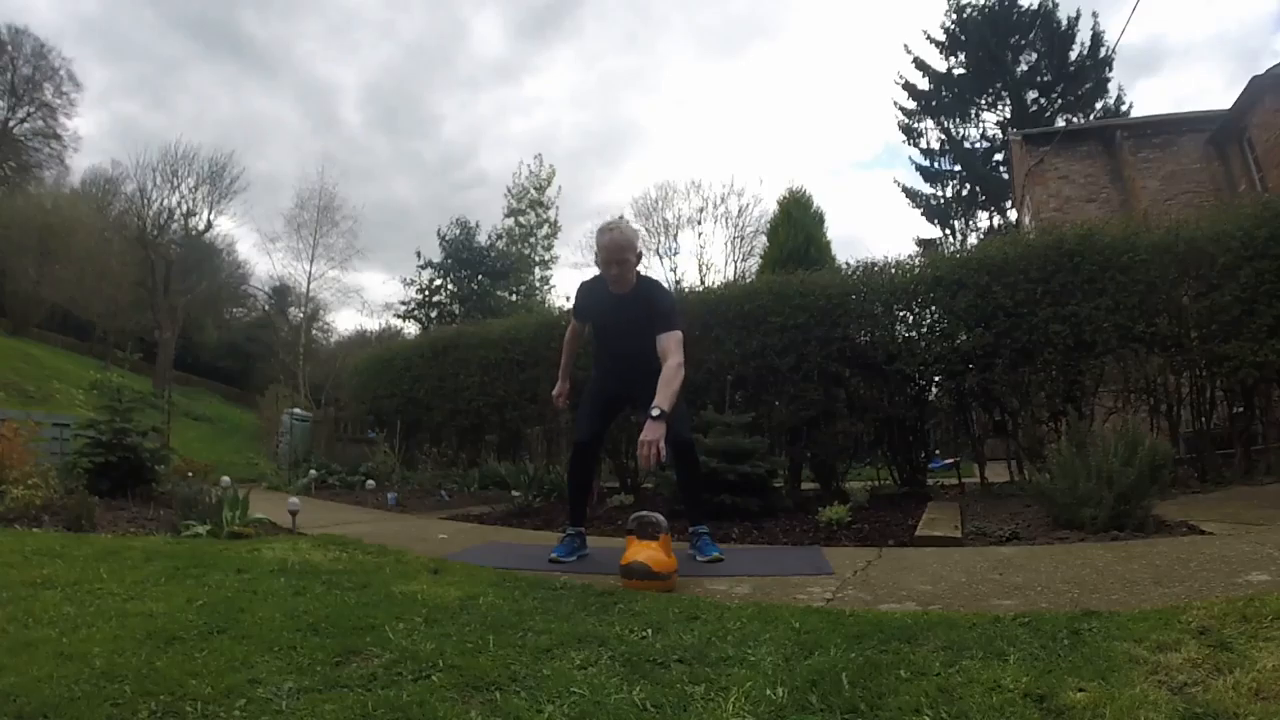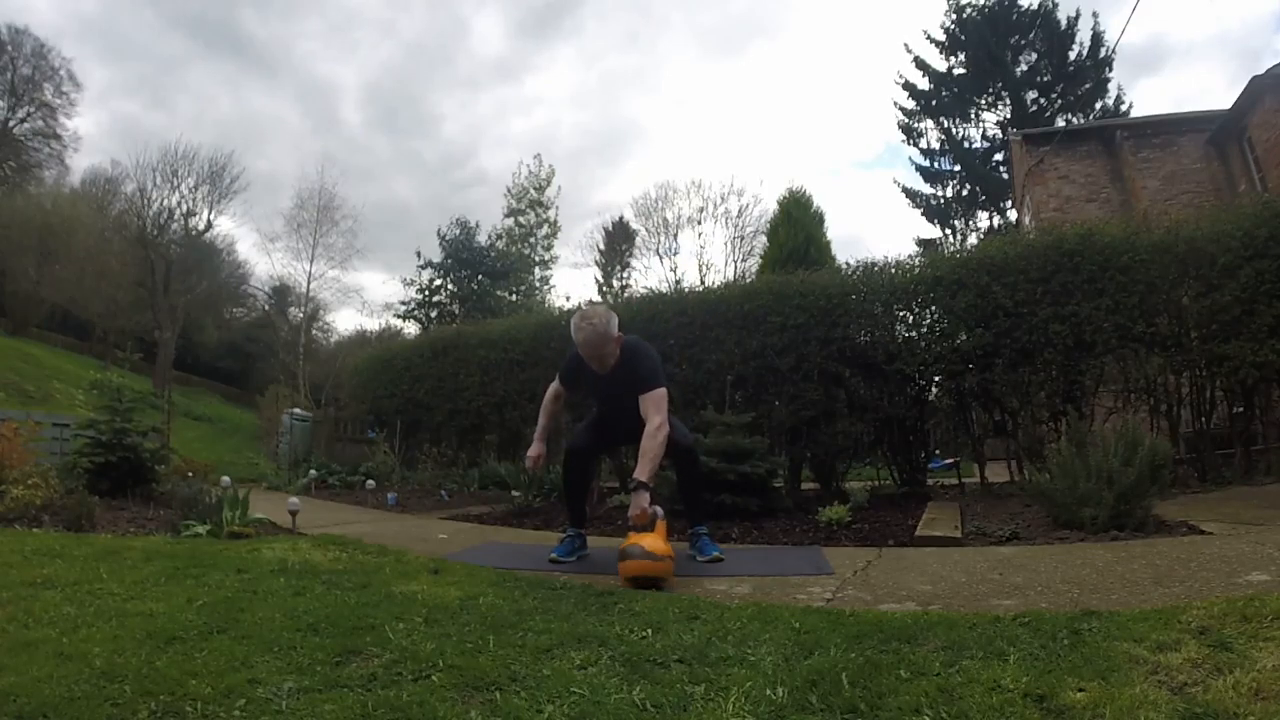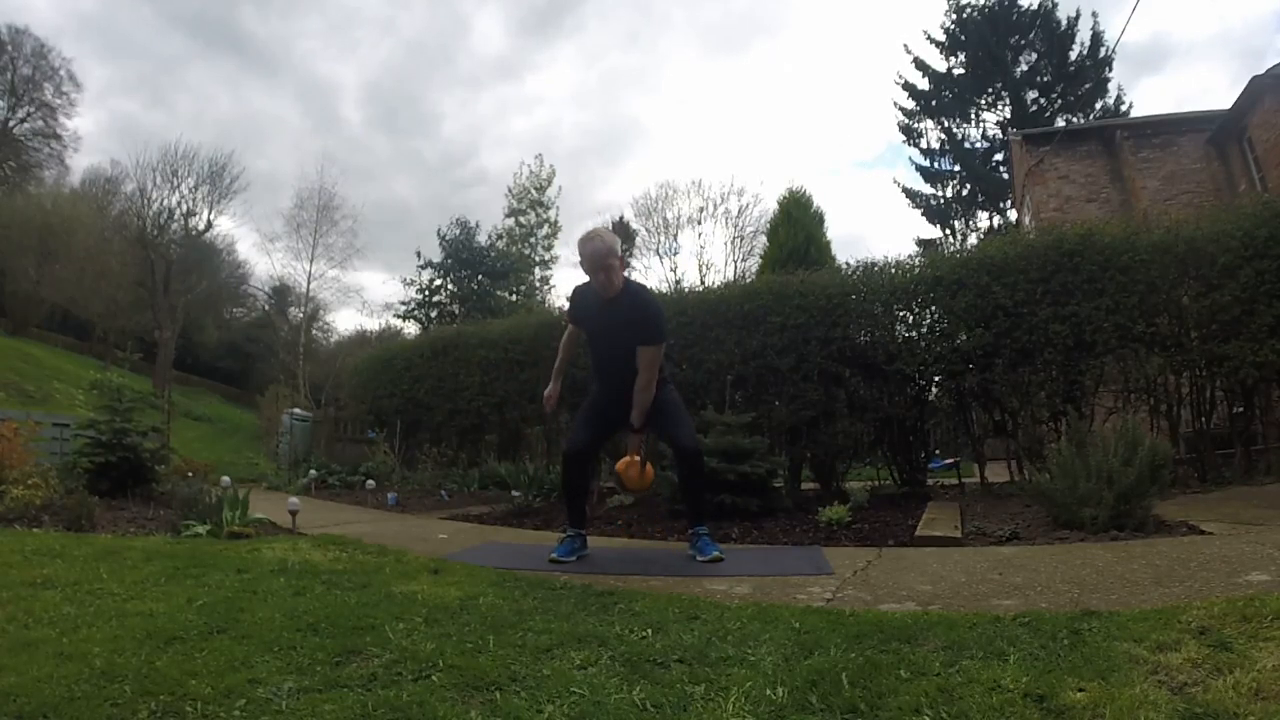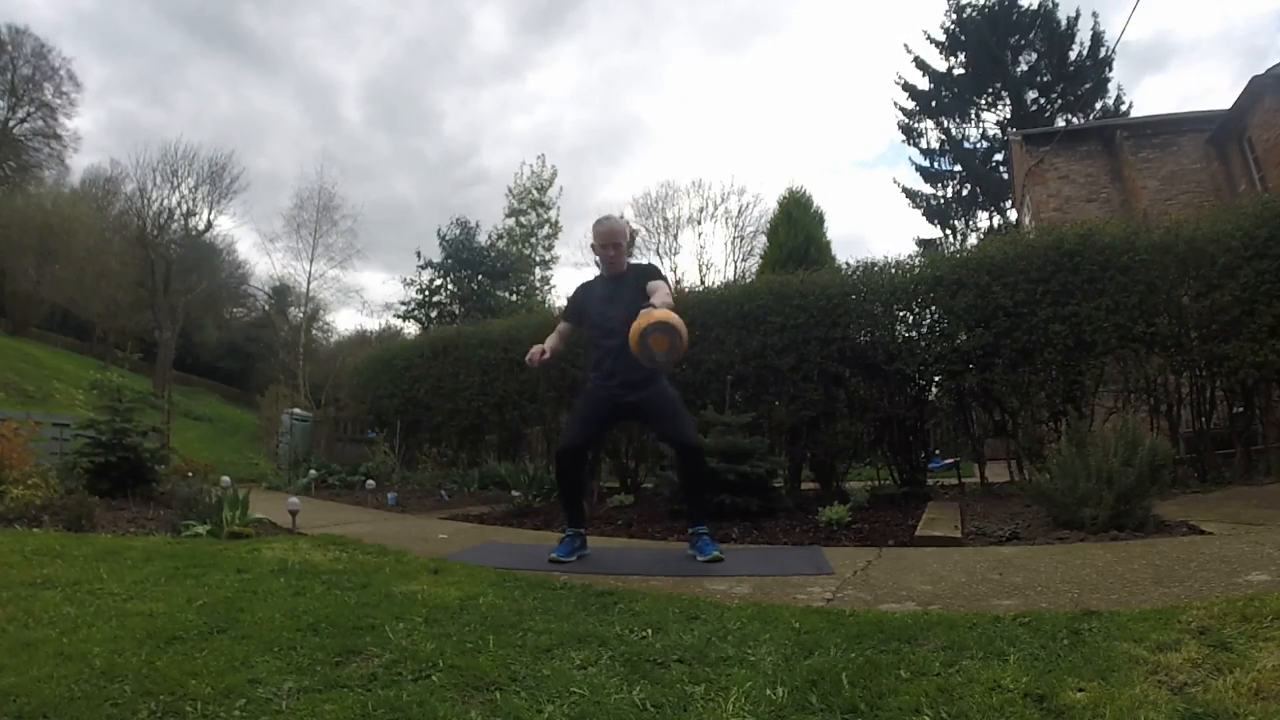
dt=1s
person 1, frame 1
left shoulder: (657, 297)
right shoulder: (589, 292)
left elbow: (674, 362)
right elbow: (575, 330)
left wrist: (657, 417)
right wrist: (563, 379)
left hip: (654, 383)
right hip: (606, 381)
left knee: (682, 443)
right knee: (583, 444)
left ankle: (698, 532)
right ankle: (575, 533)
person 1, frame 2
left shoulder: (642, 356)
right shoulder: (577, 361)
left elbow: (658, 424)
right elbow: (555, 394)
left wrist: (641, 487)
right wrist: (538, 441)
left hip: (647, 415)
right hip: (608, 420)
left knee: (685, 447)
right knee: (575, 450)
left ankle: (698, 533)
right ankle: (576, 534)
person 1, frame 3
left shoulder: (645, 304)
right shoulder: (581, 297)
left elbow: (647, 376)
right elbow: (571, 335)
left wrist: (637, 429)
right wrist: (555, 381)
left hip: (653, 392)
right hip: (606, 393)
left knee: (689, 449)
right knee: (574, 452)
left ankle: (698, 532)
right ankle: (575, 534)
person 1, frame 4
left shoulder: (645, 272)
right shoulder: (586, 292)
left elbow: (663, 293)
right elbow: (563, 332)
left wrist: (656, 308)
right wrist: (546, 347)
left hip: (649, 386)
right hip: (603, 389)
left knee: (690, 446)
right knee: (568, 451)
left ankle: (698, 533)
right ankle: (575, 534)
